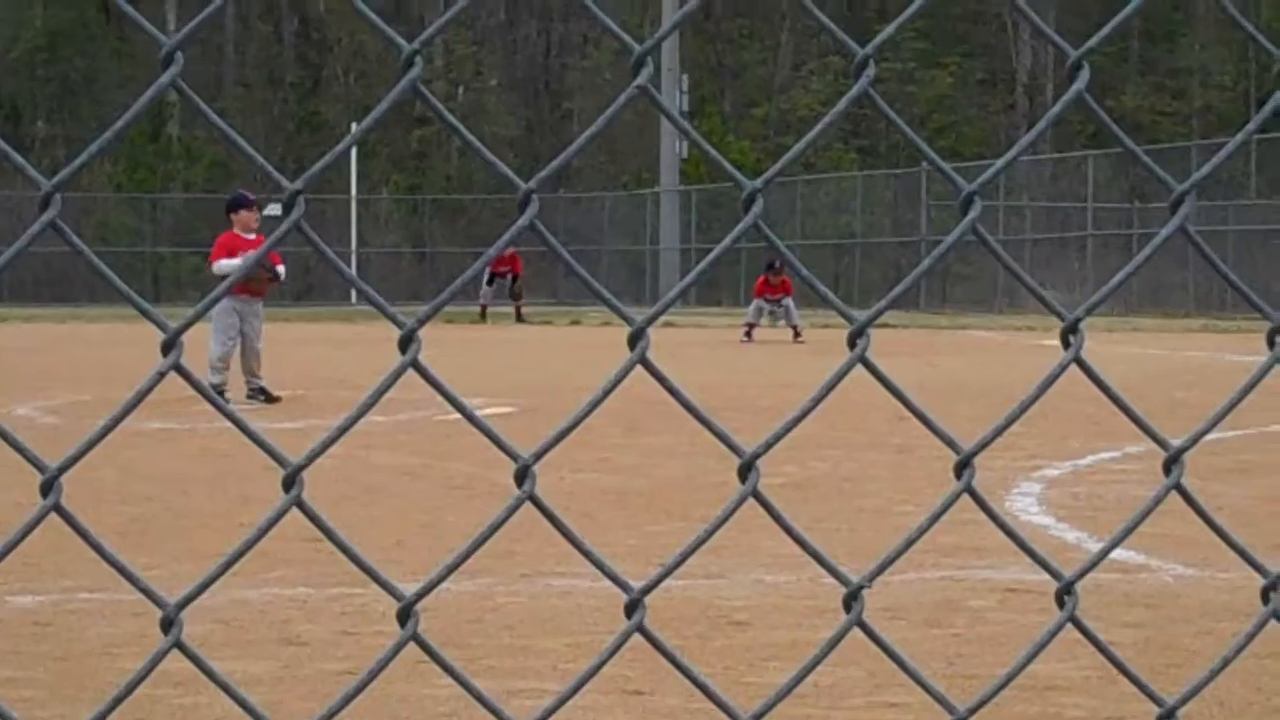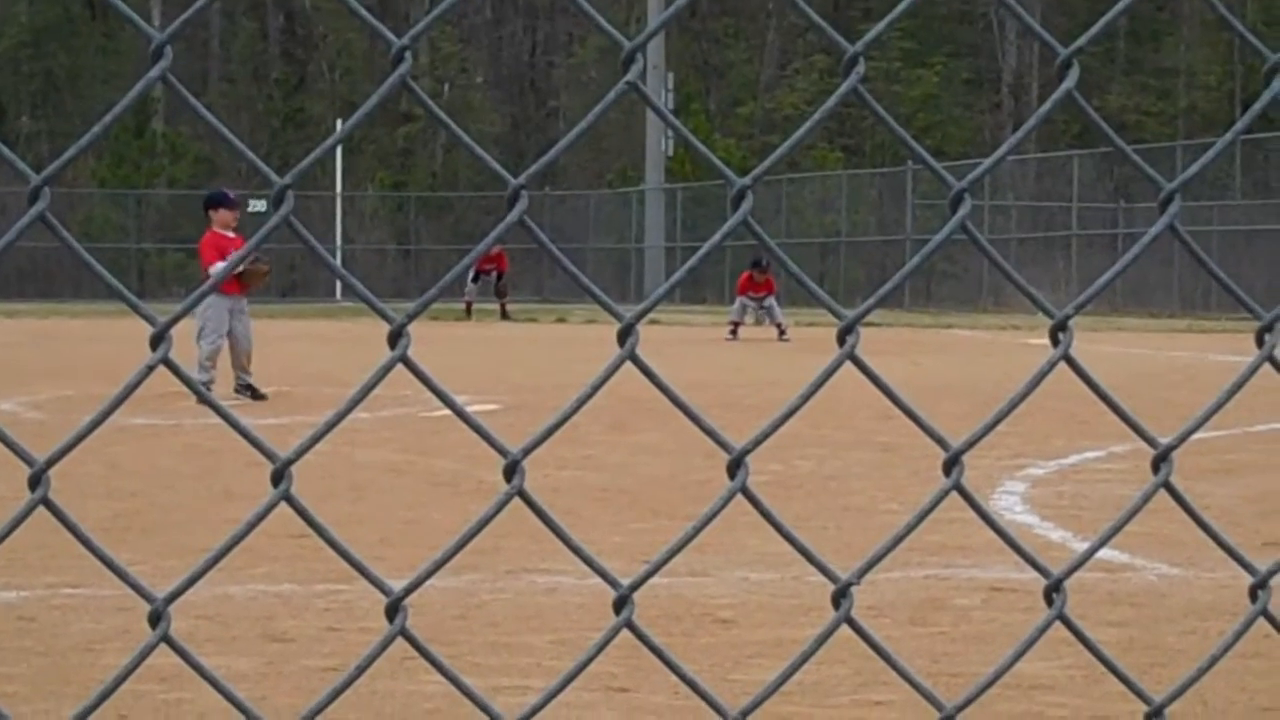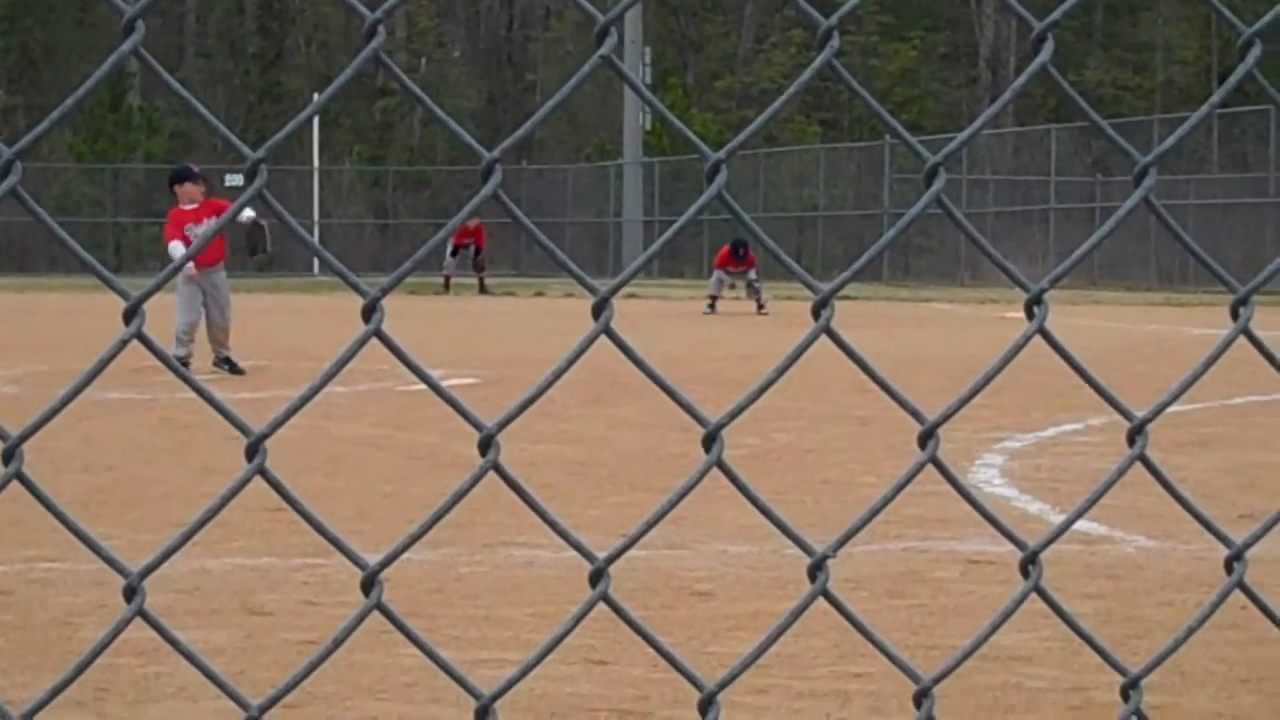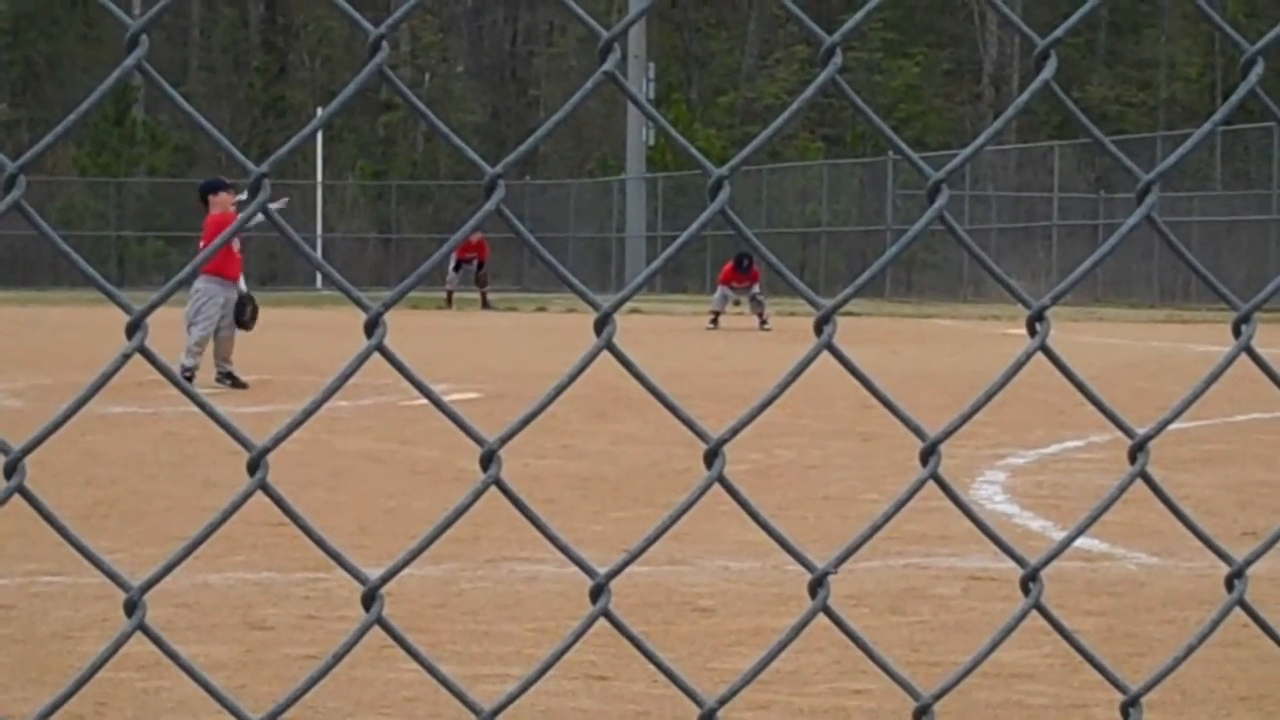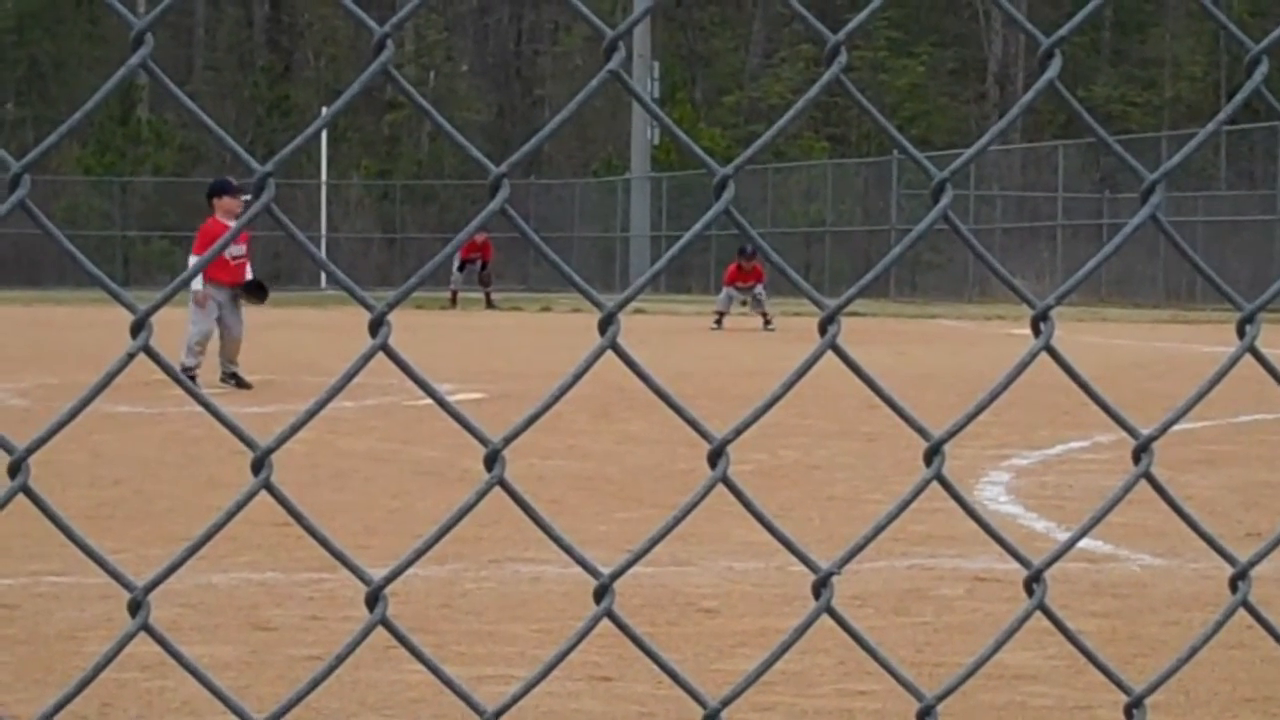
dt=0.7s
person 1, frame 1
left shoulder: (262, 242)
right shoulder: (225, 240)
left elbow: (280, 267)
right elbow: (217, 266)
left wrist: (273, 274)
right wrist: (243, 263)
left hip: (254, 302)
right hip: (229, 300)
left knee: (253, 346)
right knee: (224, 345)
left ankle: (255, 387)
right ankle: (216, 387)
person 1, frame 2
left shoulder: (238, 239)
right shoulder: (209, 240)
right elbow: (215, 269)
left hip: (238, 299)
right hip: (216, 299)
left knee: (243, 343)
right knee: (211, 343)
left ankle: (243, 383)
right ankle: (203, 385)
person 1, frame 3
left shoulder: (214, 205)
right shoulder: (175, 216)
left elbow: (238, 211)
right elbow: (174, 244)
left wrist: (250, 217)
right wrist: (186, 264)
left hip: (216, 272)
right hip: (190, 276)
left knee: (221, 318)
right knee: (188, 319)
left ankle: (222, 357)
right ankle: (181, 360)
person 1, frame 4
left shoulder: (224, 223)
right shoulder: (217, 220)
right elbow: (244, 221)
left wrist: (242, 288)
right wrist: (270, 207)
left hip: (229, 287)
right hip: (211, 286)
left knee: (226, 332)
right knee: (201, 330)
left ankle: (224, 371)
right ankle: (186, 372)
person 1, frame 5
left shoulder: (242, 230)
right shoulder: (210, 228)
left elbow: (244, 260)
right elbow: (195, 258)
left wrist: (249, 281)
right wrist: (197, 288)
left hip: (232, 291)
right hip: (210, 289)
left knee: (234, 333)
right knee: (201, 330)
left ankle: (229, 372)
right ankle: (188, 371)
